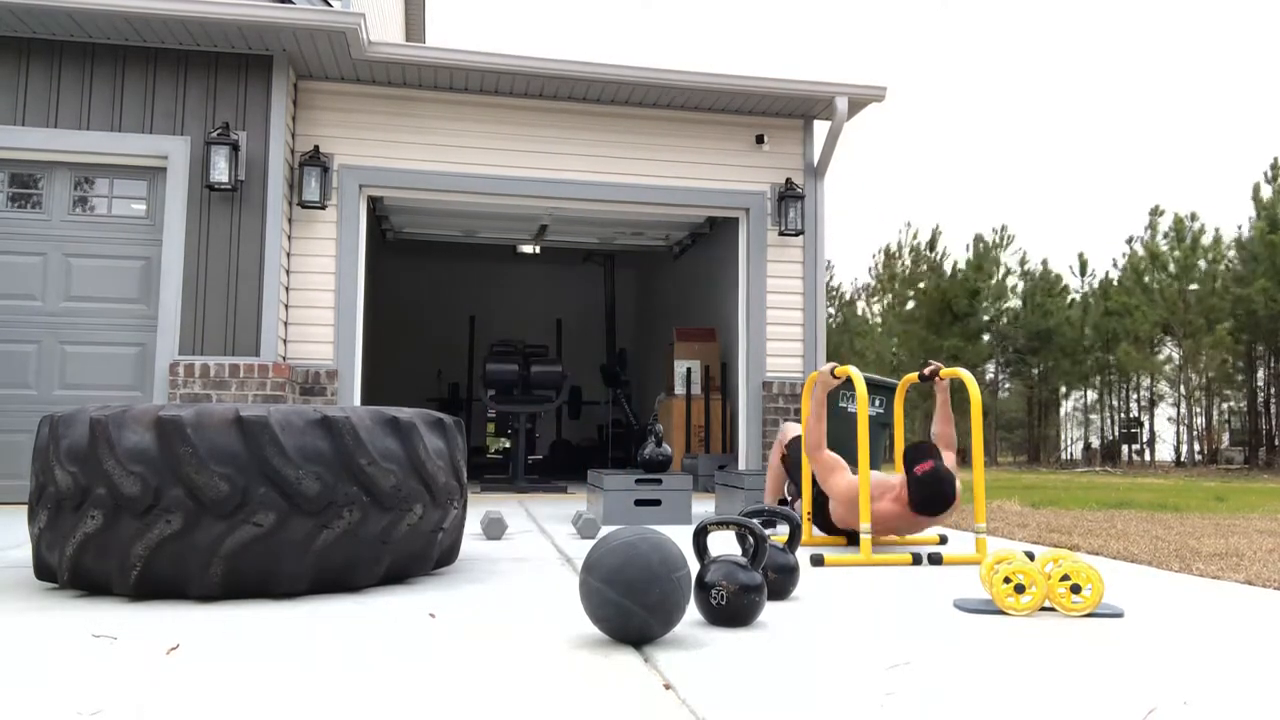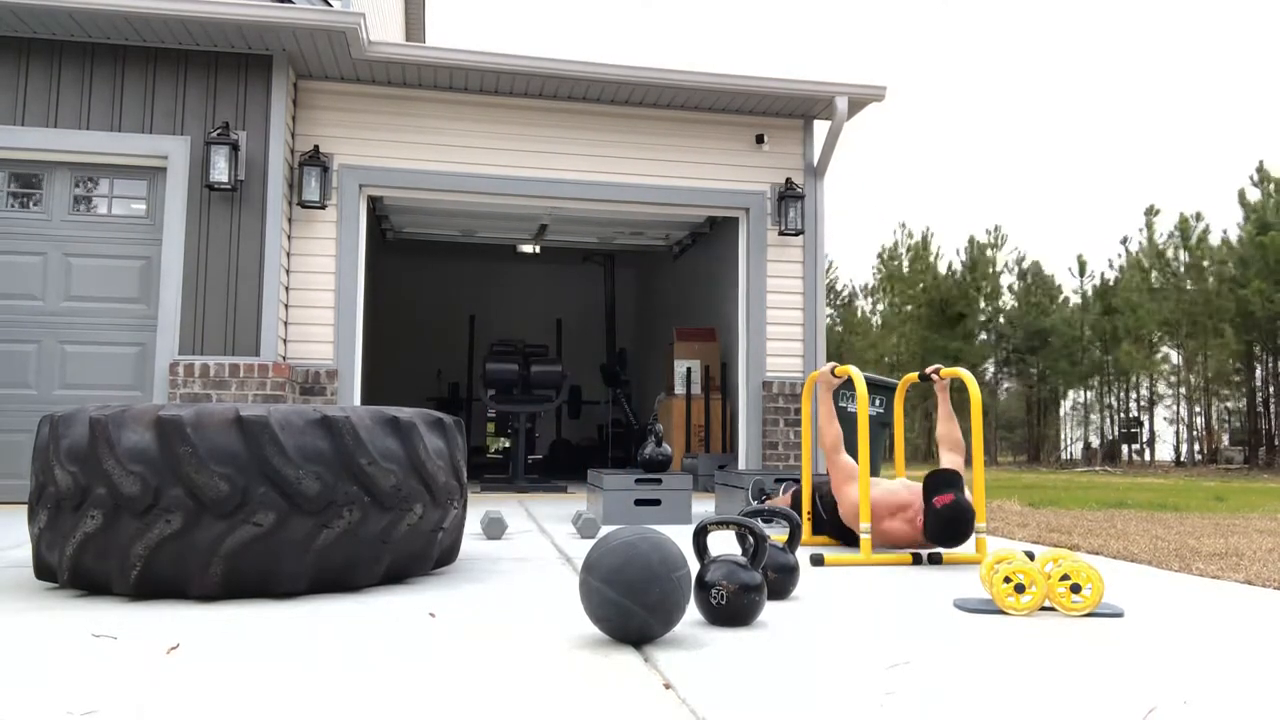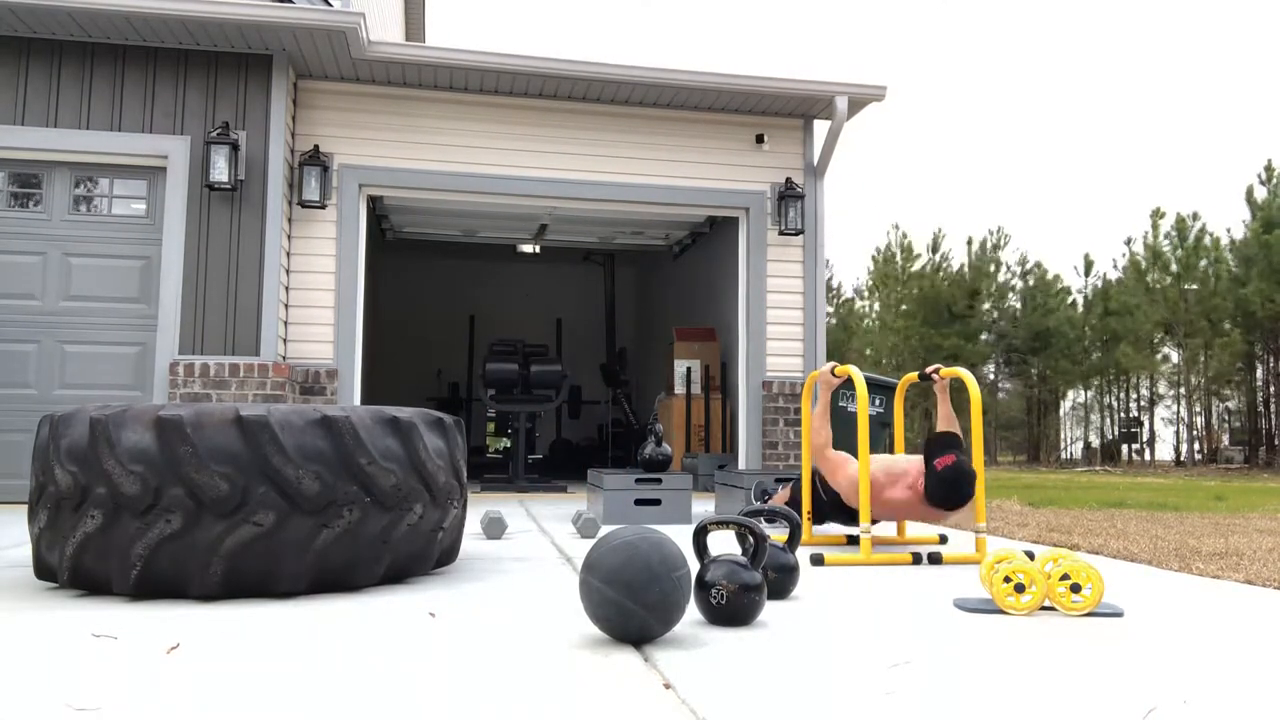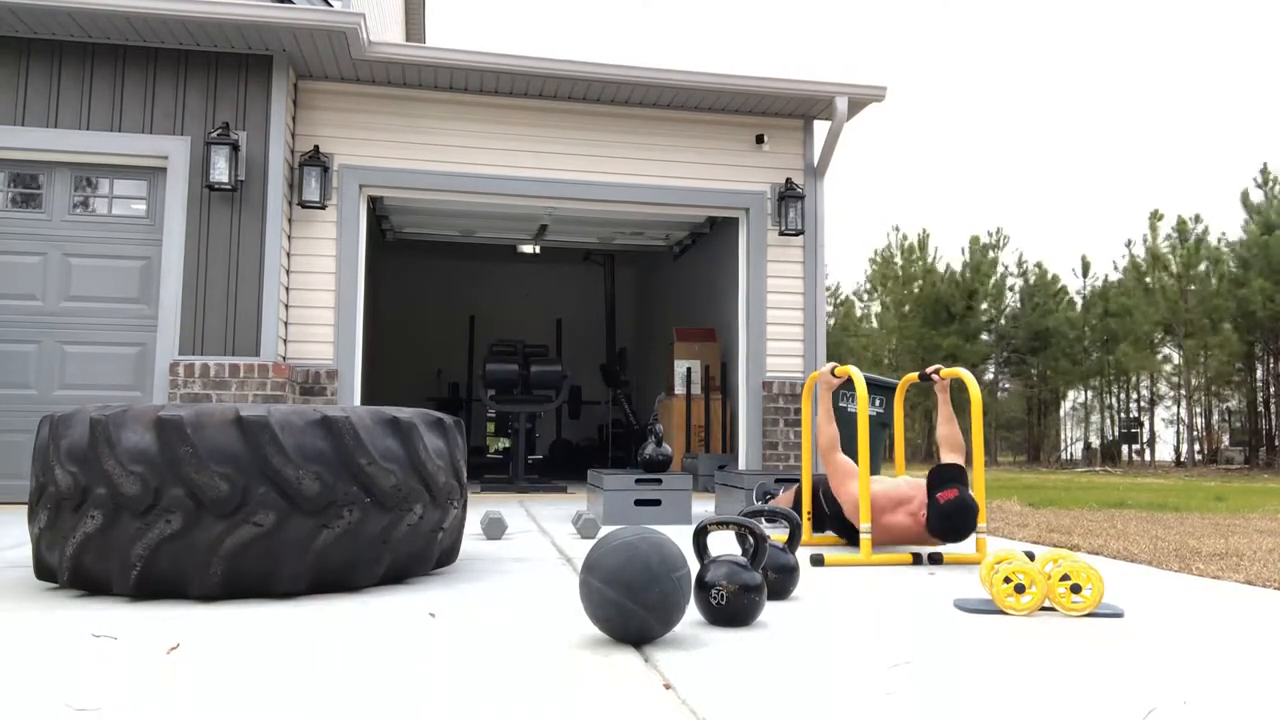
dt=0.4s
person 1, frame 1
right shoulder: (949, 494)
left elbow: (815, 454)
right elbow: (947, 450)
left wrist: (820, 389)
right wrist: (943, 395)
left knee: (787, 431)
person 1, frame 2
right shoulder: (961, 508)
left elbow: (834, 453)
right elbow: (952, 451)
left wrist: (825, 390)
right wrist: (943, 395)
left knee: (796, 497)
left ankle: (767, 506)
person 1, frame 3
right shoulder: (957, 495)
left elbow: (820, 452)
right elbow: (952, 446)
left wrist: (824, 391)
right wrist: (943, 393)
left hip: (836, 500)
left knee: (795, 494)
left ankle: (767, 504)
person 1, frame 4
left shoulder: (867, 507)
right shoulder: (964, 505)
left elbow: (830, 455)
right elbow: (953, 451)
left wrist: (825, 391)
right wrist: (943, 395)
left hip: (835, 506)
left knee: (799, 495)
left ankle: (769, 504)
